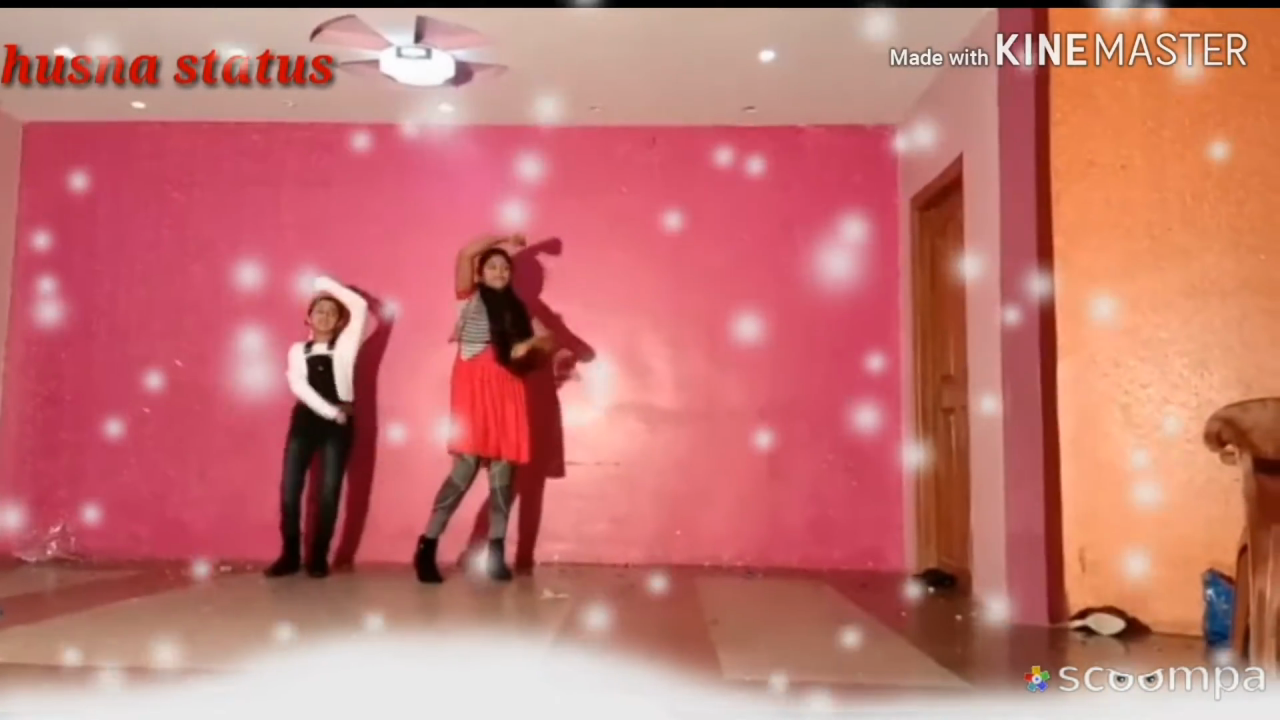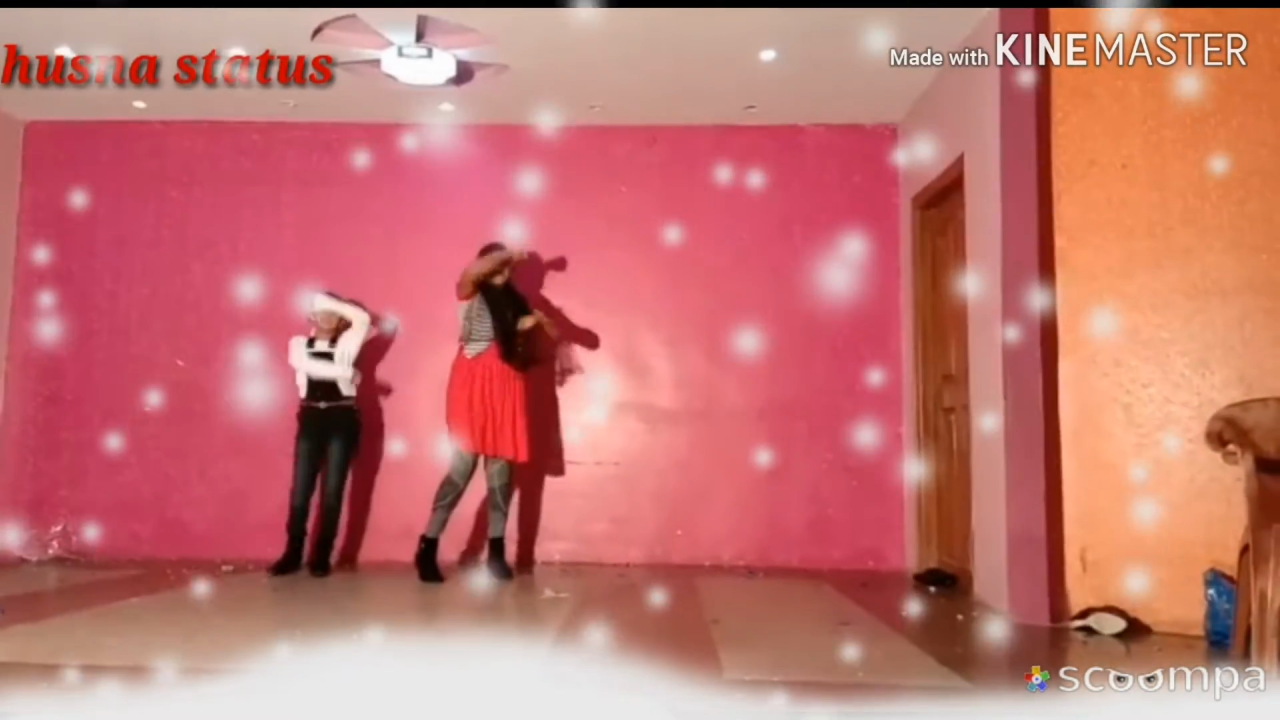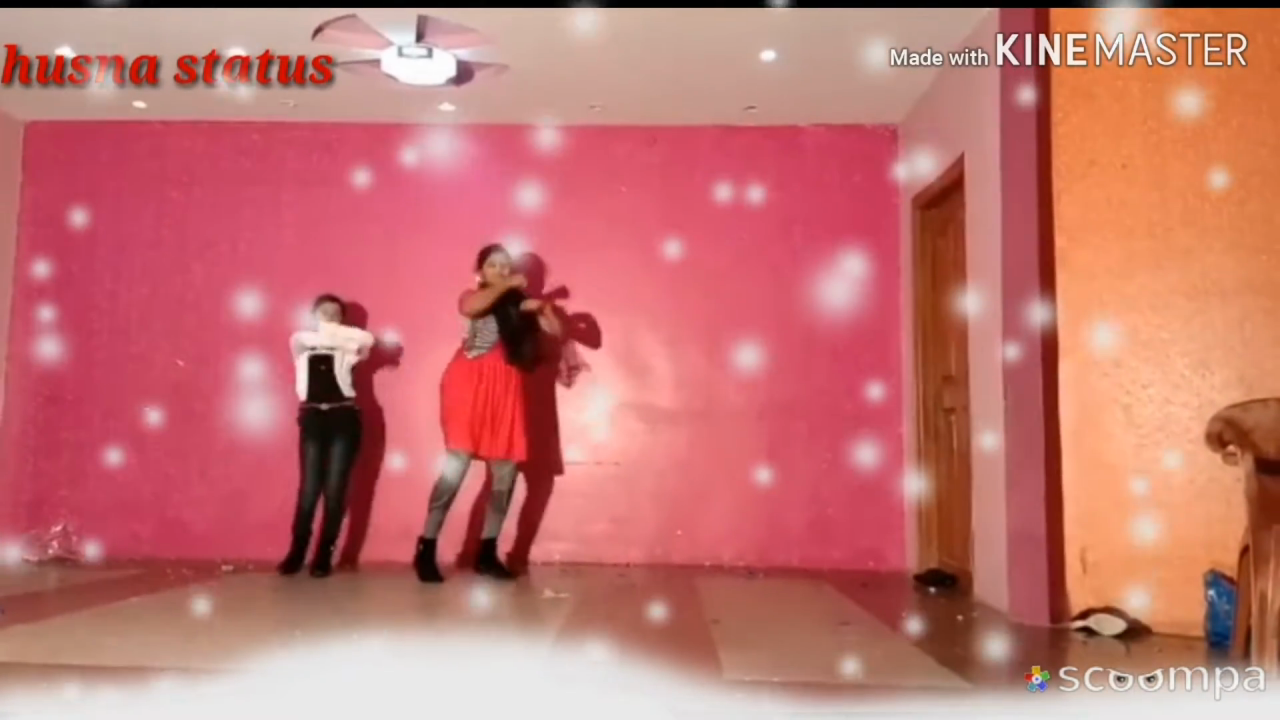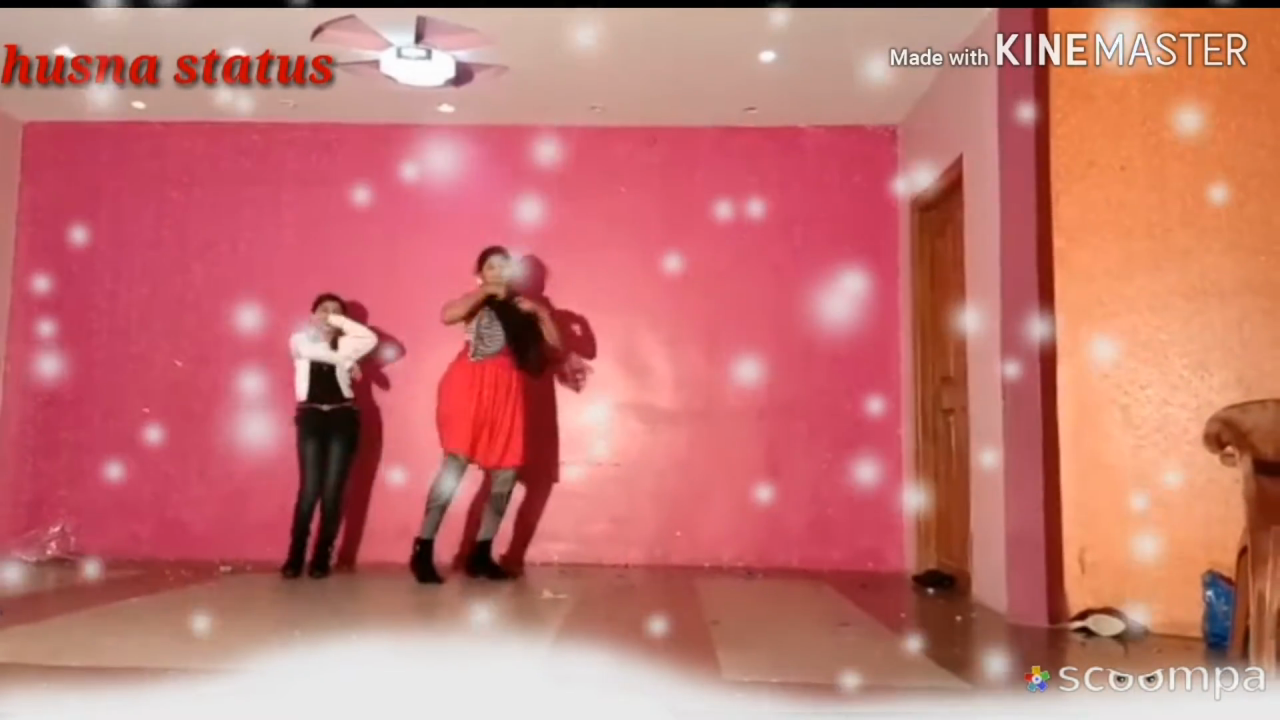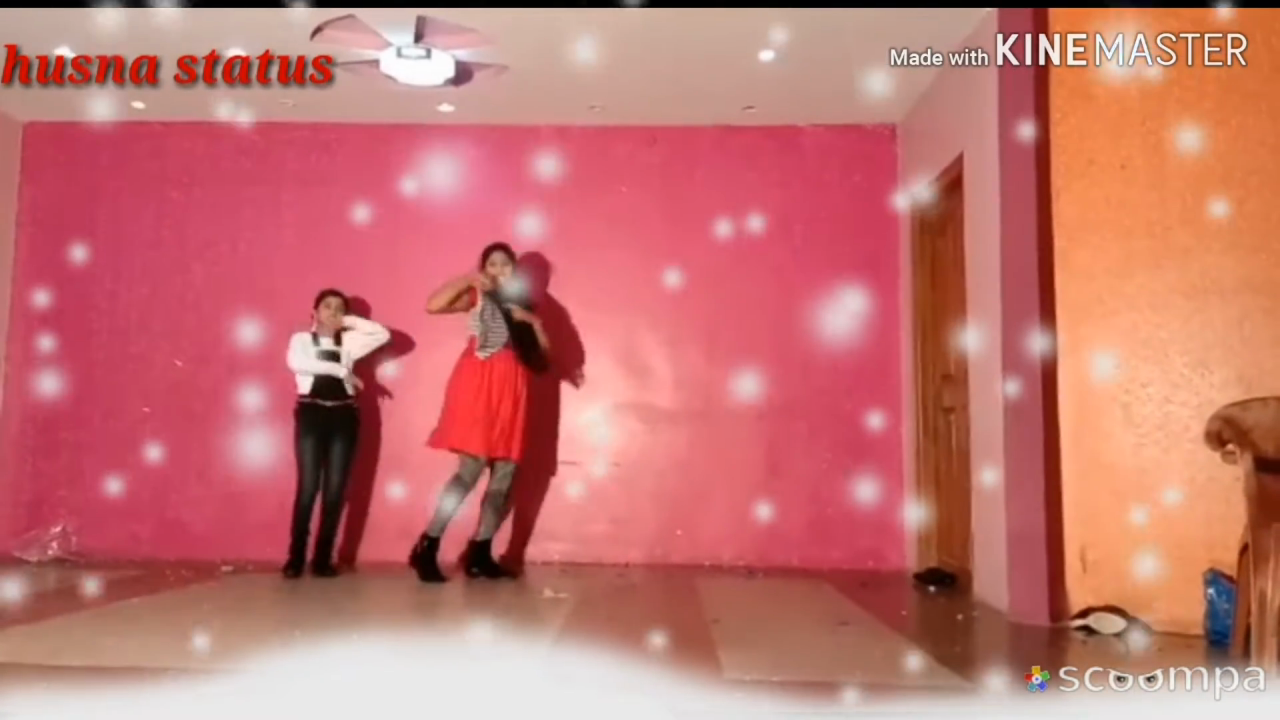
dt=0.1s
person 1, frame 1
left shoulder: (517, 308)
right shoulder: (469, 296)
left elbow: (549, 340)
right elbow: (465, 253)
left wrist: (531, 343)
right wrist: (505, 240)
left hip: (507, 392)
right hip: (472, 389)
left knee: (502, 469)
right knee: (465, 466)
left ankle: (495, 552)
right ankle: (427, 547)
person 1, frame 2
left shoulder: (515, 302)
right shoulder: (472, 292)
left elbow: (553, 331)
right elbow: (469, 272)
left wrist: (538, 319)
right wrist: (507, 254)
left hip: (506, 389)
right hip: (472, 385)
left knee: (501, 467)
right knee: (463, 464)
left ankle: (496, 551)
right ankle: (427, 547)
person 1, frame 3
left shoulder: (520, 304)
right shoulder: (474, 297)
left elbow: (558, 330)
right elbow: (470, 309)
left wrist: (544, 307)
right wrist: (505, 285)
left hip: (505, 389)
right hip: (470, 384)
left knee: (506, 469)
right knee: (457, 465)
left ankle: (488, 552)
right ankle: (426, 548)
person 1, frame 4
left shoulder: (522, 307)
right shoulder: (475, 302)
left elbow: (555, 343)
right elbow: (447, 315)
left wrist: (541, 312)
right wrist: (485, 291)
left hip: (505, 393)
right hip: (471, 388)
left knee: (506, 471)
right knee: (454, 469)
left ankle: (480, 552)
right ankle: (422, 551)
person 1, frame 5
left shoulder: (521, 303)
right shoulder: (475, 296)
left elbow: (545, 348)
right elbow: (432, 305)
left wrist: (534, 321)
right wrist: (467, 279)
left hip: (510, 391)
right hip: (477, 385)
left knee: (506, 469)
right knee: (471, 467)
left ankle: (479, 552)
right ankle: (426, 547)
person 2, frame 1
left shoulder: (346, 344)
right shoulder: (298, 350)
left elbow: (360, 307)
right elbow: (297, 385)
left wrist: (328, 285)
right wrist: (327, 410)
left hip: (338, 423)
right hip: (306, 419)
left knee: (330, 488)
right knee: (290, 487)
left ankle: (319, 556)
right ankle: (290, 554)
person 2, frame 2
left shoulder: (346, 343)
right shoulder: (299, 344)
left elbow: (363, 320)
right elbow: (302, 363)
left wrist: (331, 305)
right wrist: (341, 371)
left hip: (343, 418)
right hip: (311, 418)
left knee: (333, 488)
right knee: (300, 487)
left ankle: (321, 555)
right ankle: (292, 553)
person 2, frame 3
left shoulder: (347, 346)
right shoulder: (299, 342)
left elbow: (367, 339)
right elbow: (307, 338)
left wrist: (330, 328)
right wrist: (346, 342)
left hip: (344, 419)
right hip: (312, 419)
left knee: (335, 489)
right knee: (310, 489)
left ankle: (323, 555)
right ankle: (297, 552)
person 2, frame 4
left shoulder: (345, 345)
right shoulder: (301, 339)
left elbow: (371, 338)
right elbow: (304, 348)
left wrist: (338, 321)
right wrist: (343, 360)
left hip: (343, 419)
right hip: (311, 418)
left knee: (333, 489)
right knee: (310, 487)
left ankle: (321, 556)
right ankle: (295, 555)
person 2, frame 5
left shoulder: (350, 341)
right shoulder: (302, 340)
left elbow: (383, 334)
right elbow: (296, 361)
left wrist: (348, 321)
right wrist: (339, 369)
left hip: (343, 416)
right hip: (310, 414)
left knee: (336, 487)
right knee: (308, 484)
left ankle: (323, 555)
right ankle: (296, 554)
